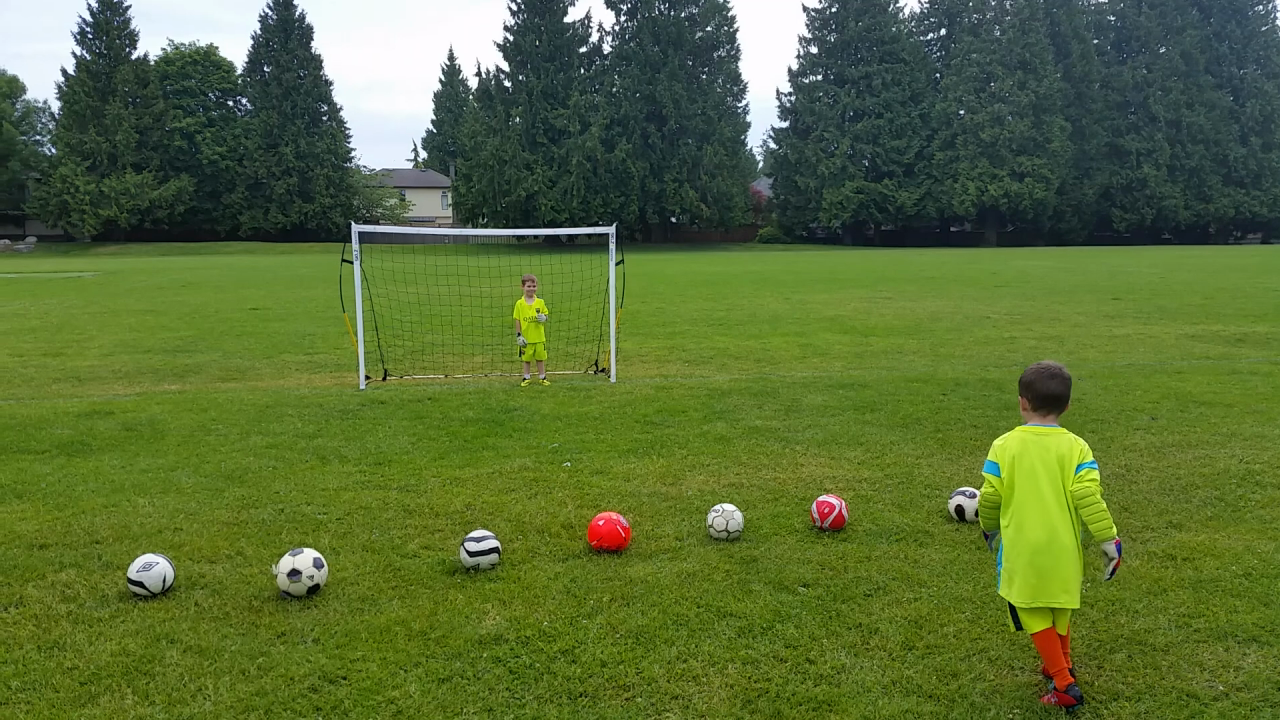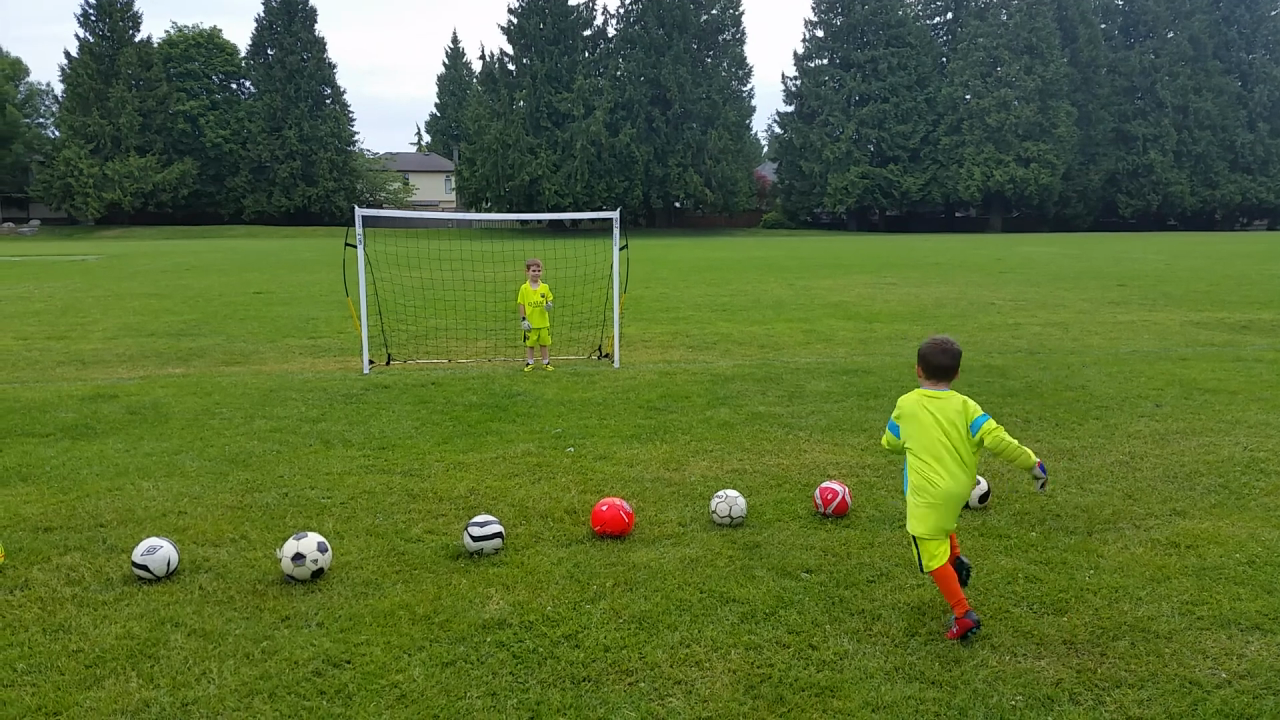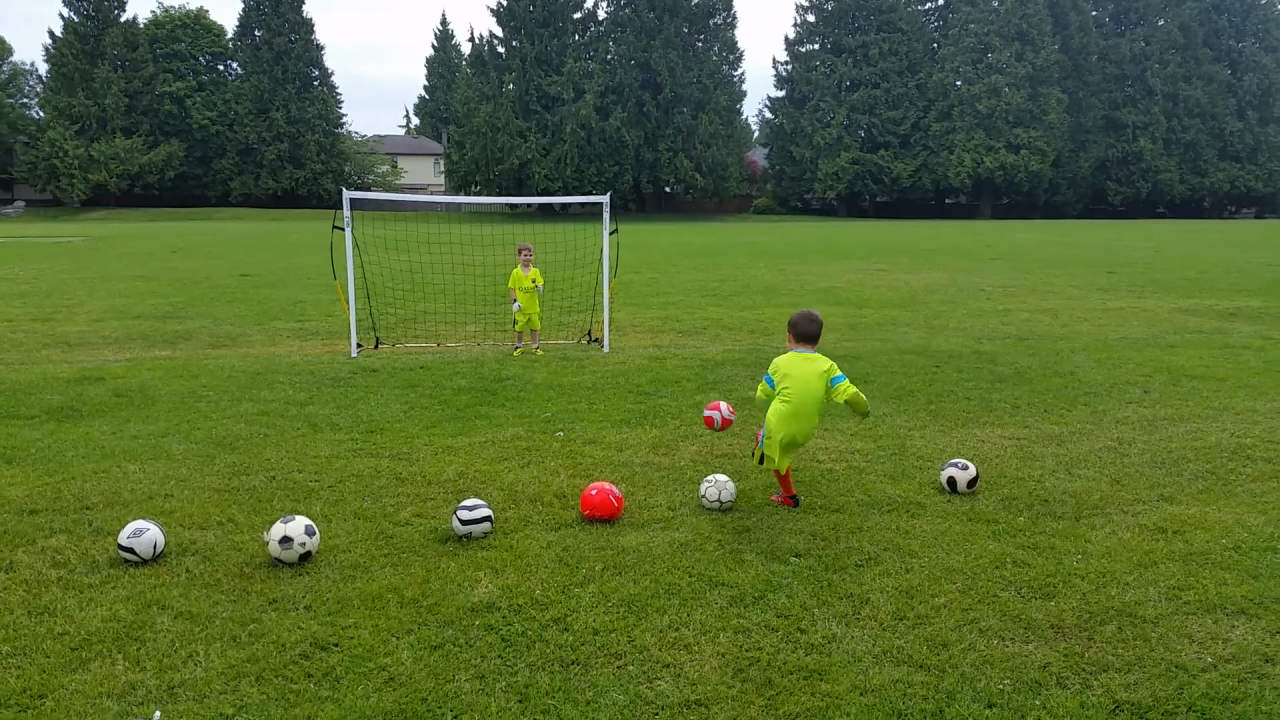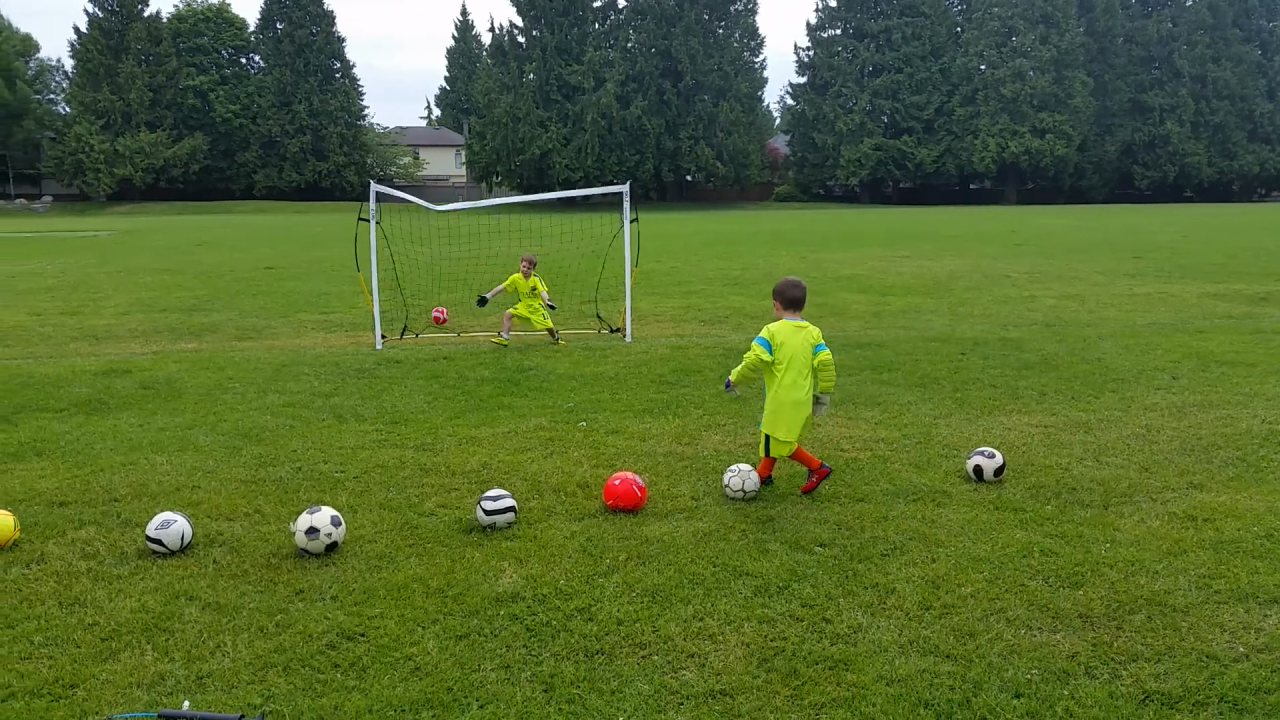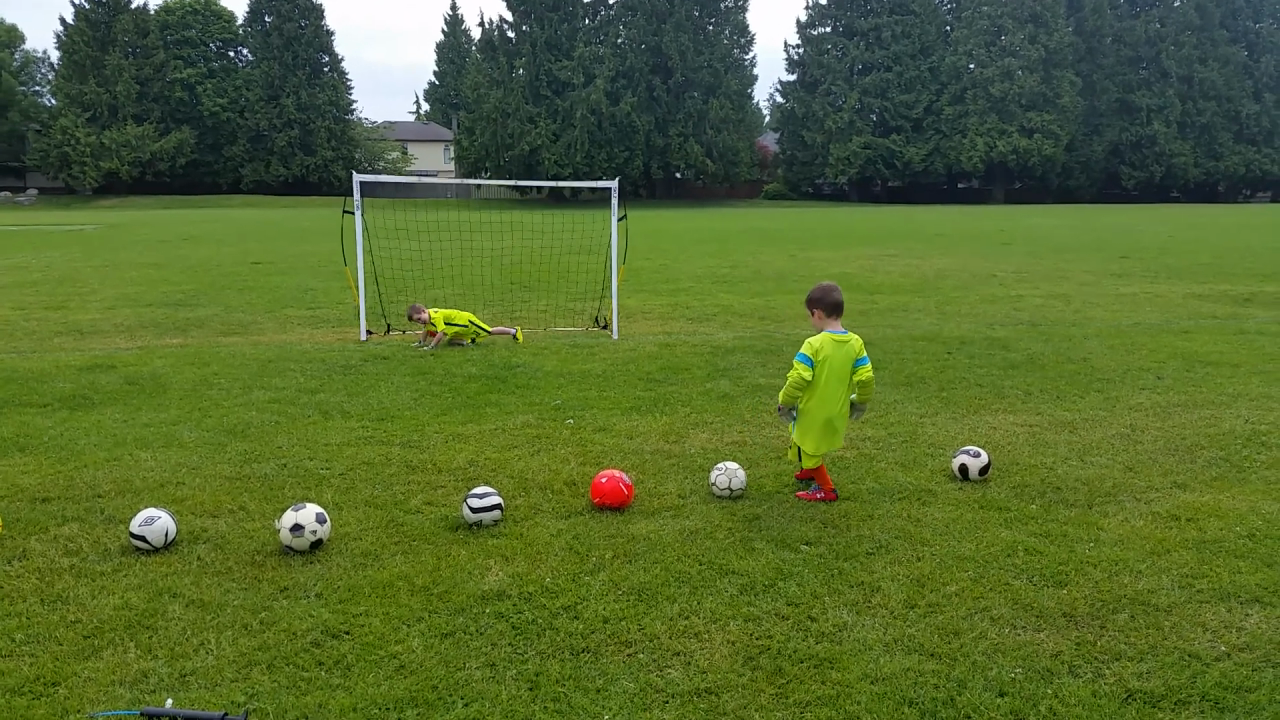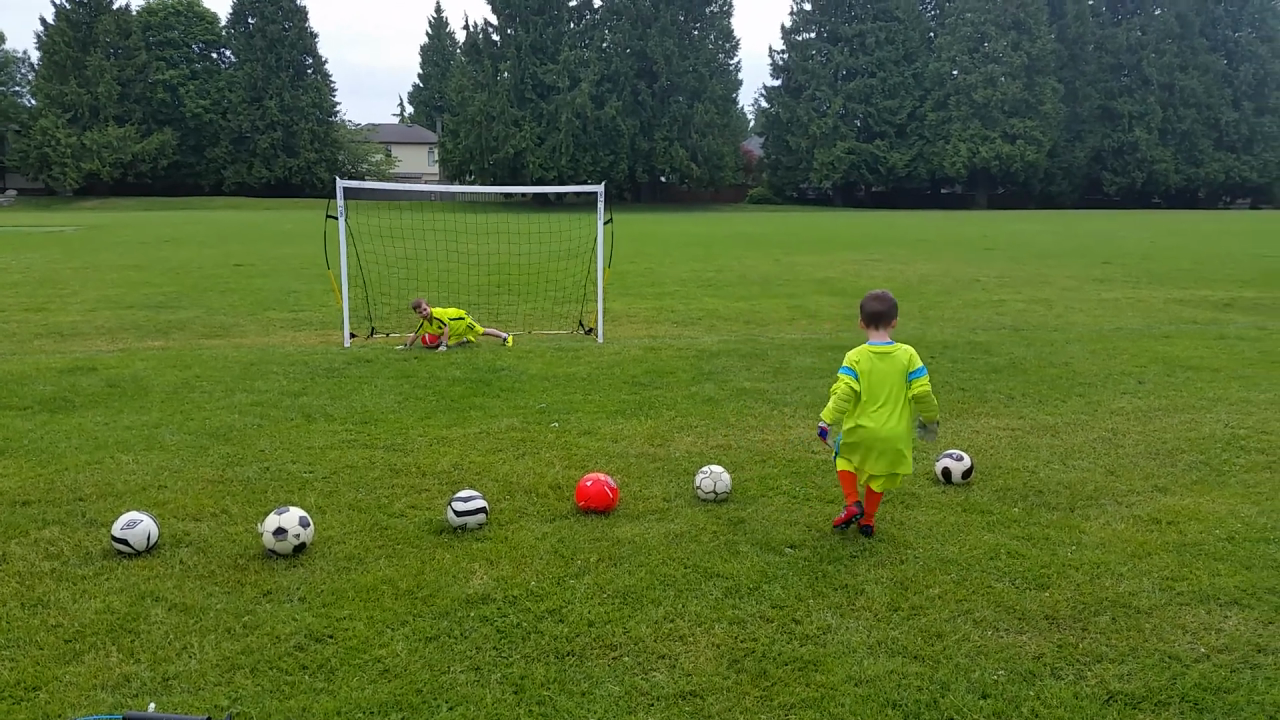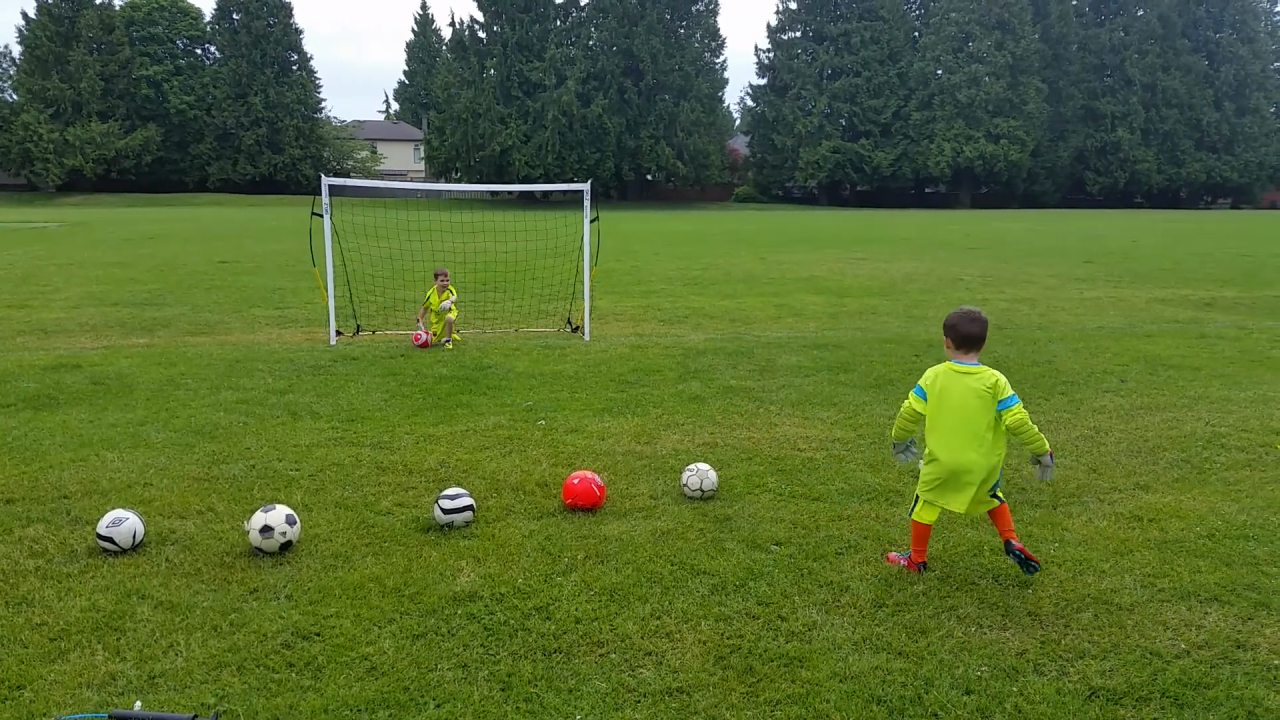
dt=0.5s
person 1, frame 1
left shoulder: (1004, 446)
right shoulder: (1076, 447)
left elbow: (989, 498)
right elbow: (1089, 498)
left wrist: (989, 529)
right wrist: (1110, 541)
left hip: (1022, 549)
right hip: (1063, 548)
left knee: (1036, 616)
right knee: (1060, 610)
left ankle: (1064, 686)
right ankle: (1060, 667)
person 1, frame 2
left shoulder: (905, 404)
right shoulder: (967, 407)
left elbow: (891, 441)
right elbow: (999, 442)
right wrist: (1032, 463)
left hip: (926, 494)
right hip: (959, 490)
left knee: (935, 558)
right knee: (943, 525)
left ankle: (964, 614)
right ankle: (957, 559)
person 1, frame 3
left shoulder: (780, 363)
right shoulder: (827, 367)
left elbow: (764, 394)
right elbow: (849, 394)
right wrist: (864, 408)
left hip: (779, 427)
right hip: (803, 433)
left knee: (775, 456)
right knee: (782, 452)
left ankle: (788, 495)
person 1, frame 4
left shoulder: (772, 331)
right shoulder: (813, 332)
left elbow: (754, 361)
right elbow: (826, 363)
left wrist: (734, 378)
right wrist: (823, 393)
left hip: (782, 400)
right hip: (803, 399)
left knee: (781, 442)
right knee: (772, 437)
left ankle: (817, 468)
right ankle: (763, 474)
person 1, frame 5
left shoulder: (814, 344)
right shoulder: (855, 342)
left elbow: (798, 379)
right elbow: (866, 378)
left wrist: (784, 402)
right wrist: (861, 401)
left hip: (813, 412)
right hip: (838, 411)
left knee: (808, 450)
right knee: (810, 445)
left ankle: (826, 489)
right ankle: (811, 472)
person 1, frame 6
left shoulder: (855, 358)
right shoulder: (908, 355)
left elbow: (843, 394)
right elbow: (923, 393)
left wrist: (826, 423)
right wrist: (929, 419)
left hip: (862, 431)
right hip: (895, 435)
left knee: (843, 458)
right knee: (878, 477)
left ankle: (852, 506)
right ankle: (866, 520)
person 1, frame 7
left shoulder: (934, 376)
right shoulder: (995, 381)
left elbow: (910, 412)
right elbow: (1018, 421)
left wrist: (900, 439)
right wrist: (1042, 450)
left hip: (942, 462)
right hip: (984, 464)
left knee: (926, 505)
right knee: (990, 495)
left ankle: (916, 559)
right ankle: (1012, 542)
